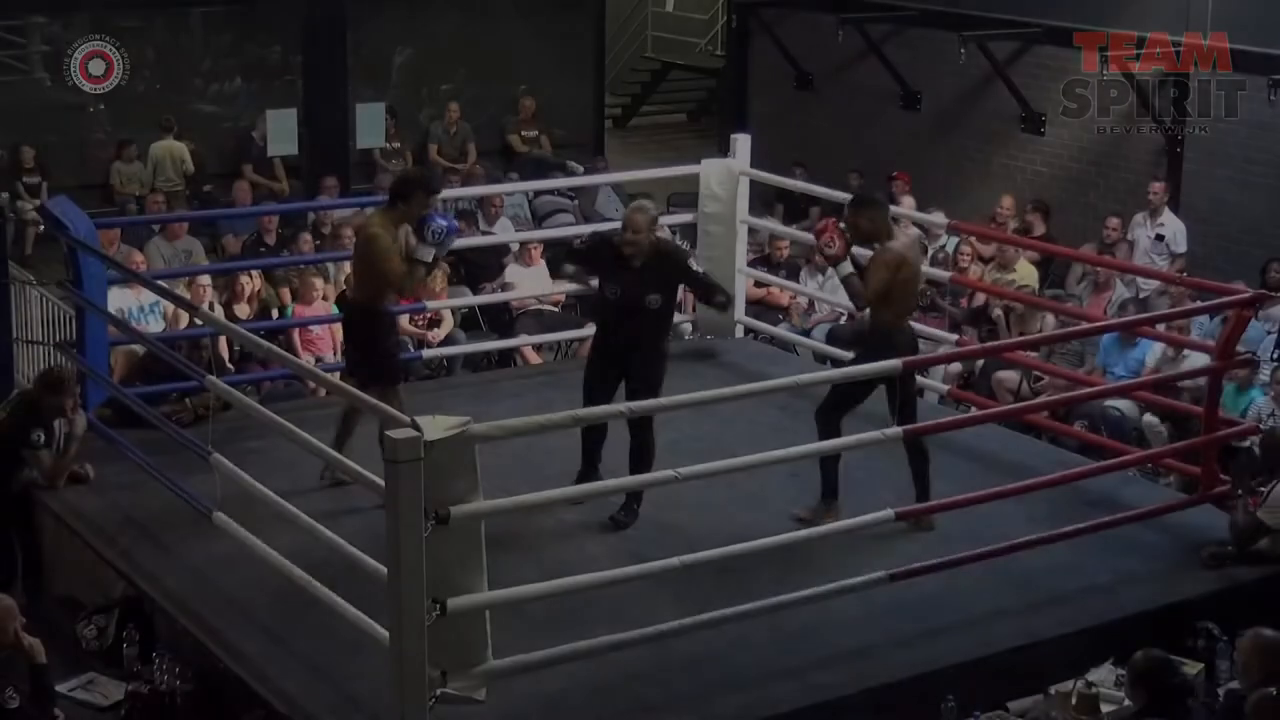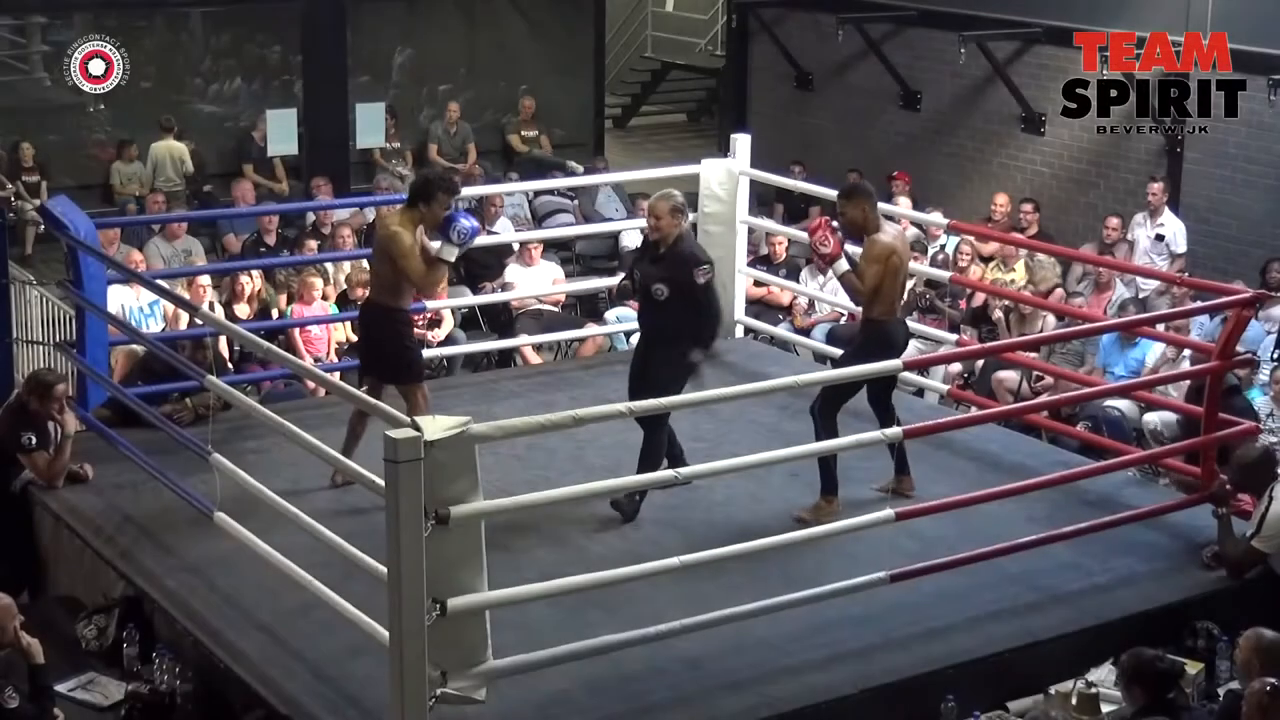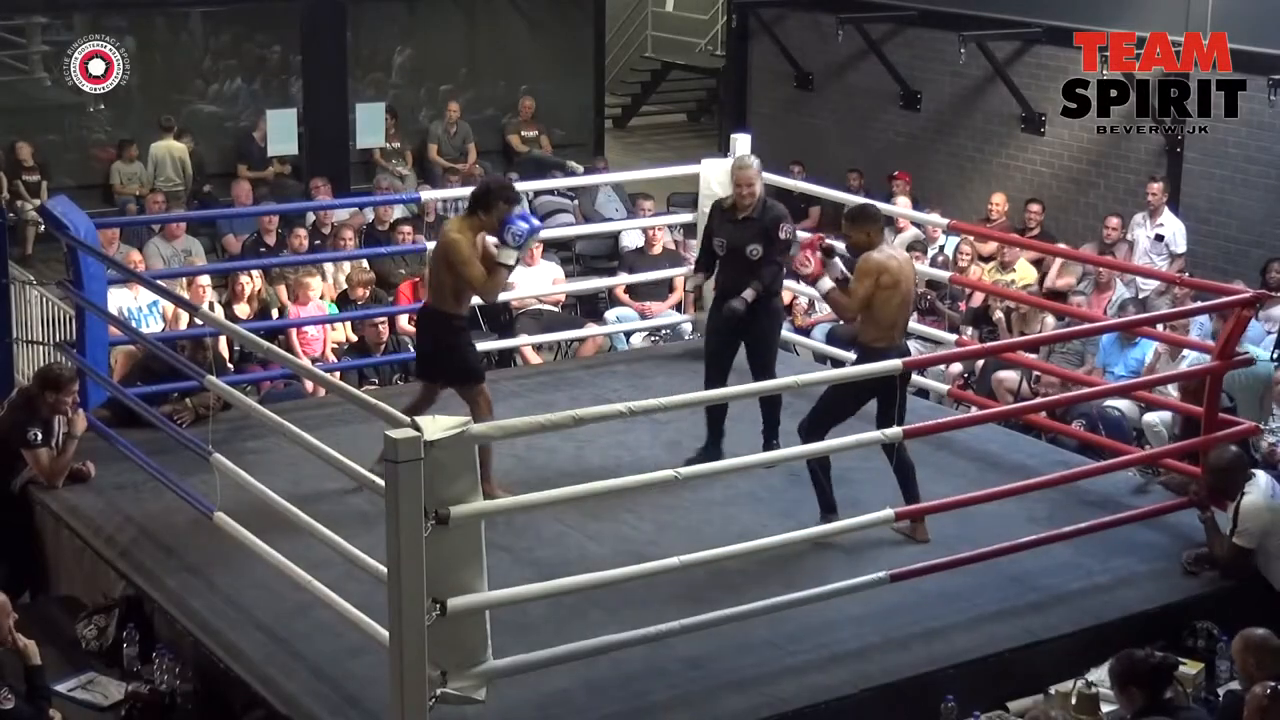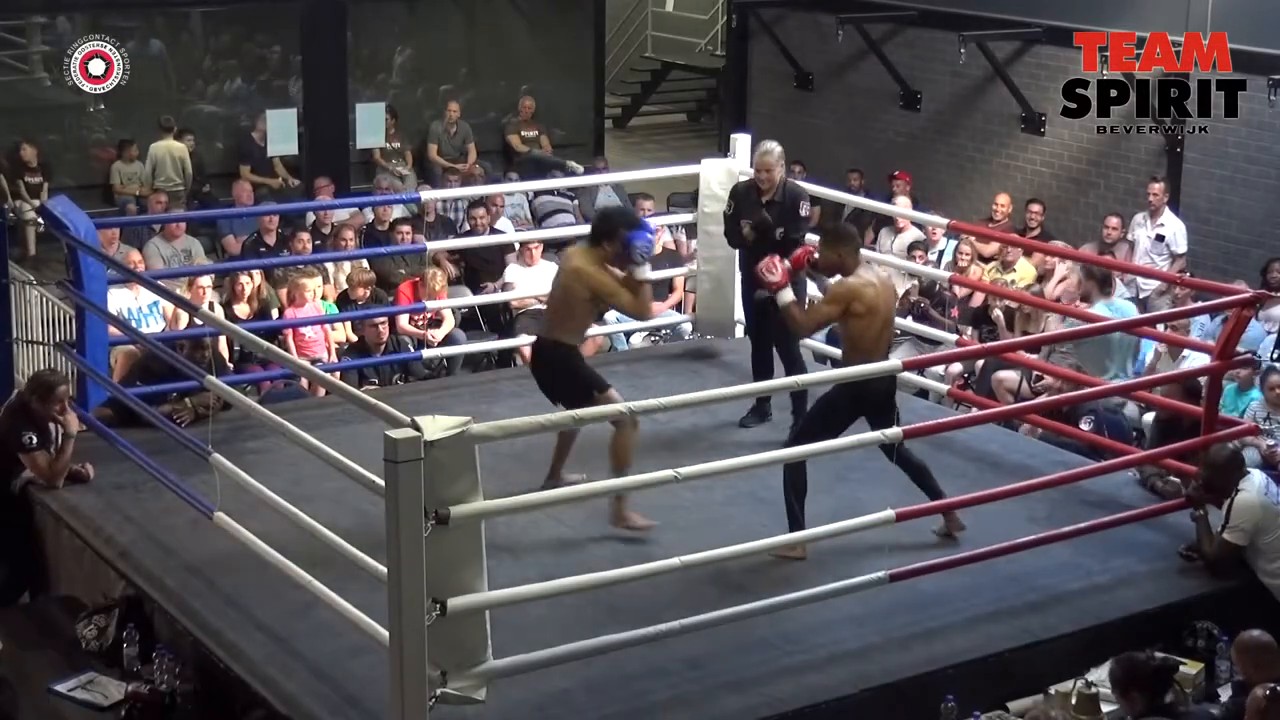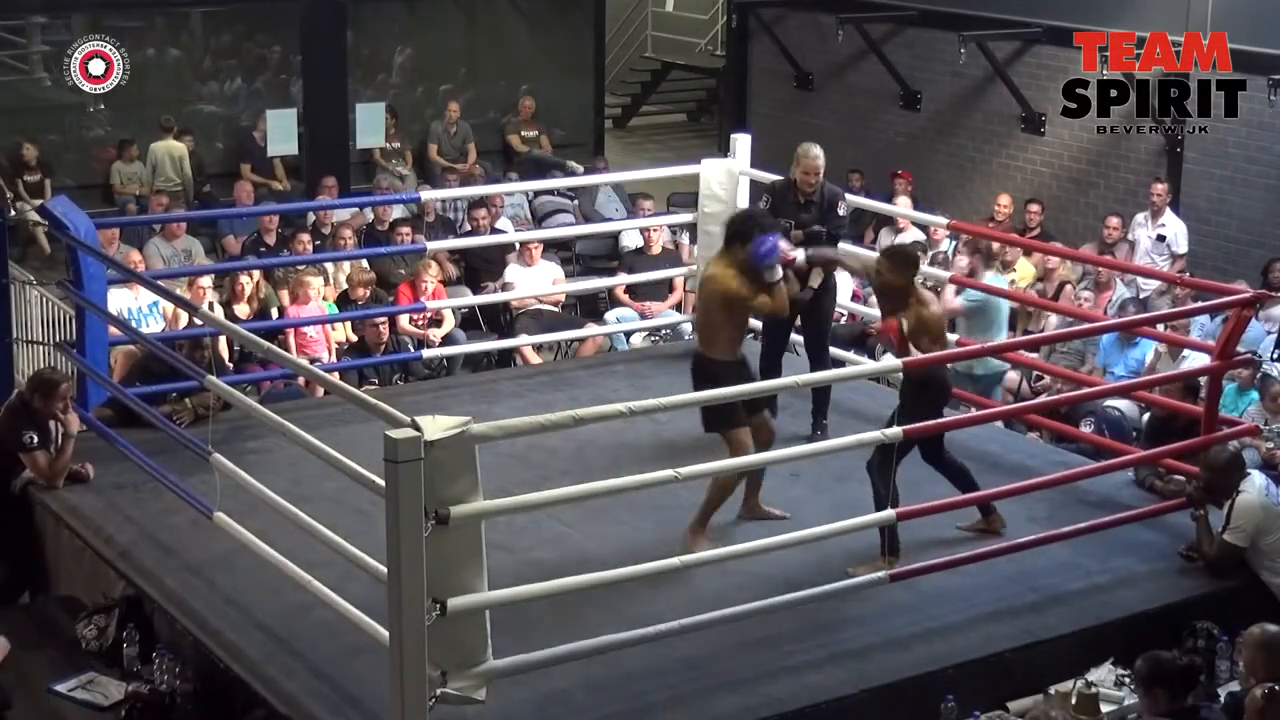
dt=0.7s
person 1, frame 1
left shoulder: (890, 253)
right shoulder: (907, 243)
left elbow: (862, 299)
right elbow: (873, 284)
left wrist: (839, 262)
right wrist: (848, 256)
left hip: (883, 343)
right hip: (902, 339)
left knee: (828, 414)
right knee: (907, 425)
left ankle: (828, 504)
person 1, frame 2
left shoulder: (880, 244)
right shoulder: (894, 231)
left elbow: (859, 294)
right elbow: (864, 276)
left wrist: (833, 259)
right wrist: (839, 252)
left hip: (877, 335)
right hip: (894, 329)
left knee: (823, 408)
right knee: (882, 403)
left ankle: (828, 500)
right ankle: (903, 478)
person 1, frame 3
left shoulder: (872, 261)
right shoulder: (902, 258)
left elbow: (849, 311)
left wrist: (818, 278)
right wrist: (832, 263)
left hip: (873, 360)
right hip: (899, 355)
left knee: (811, 430)
right knee: (892, 440)
left ankle: (829, 517)
right ankle: (917, 523)
person 1, frame 4
left shoulder: (847, 288)
right shoulder: (881, 278)
left elbow: (803, 326)
left wrist: (780, 288)
right wrist: (814, 271)
left hip: (856, 383)
right hip: (884, 379)
left knee: (796, 451)
right knee: (896, 449)
left ankle: (794, 541)
right ankle: (950, 517)
person 1, frame 5
left shoulder: (929, 313)
right shoulder: (885, 287)
left elbow: (938, 362)
left wrist: (909, 351)
left hip: (926, 388)
right hip: (916, 383)
left knee: (880, 465)
right knee: (935, 454)
left ankle: (888, 557)
right ankle: (991, 518)
person 2, frame 1
left shoulder: (402, 228)
right shoulder: (377, 234)
left elbow: (414, 272)
right elbow: (406, 289)
left wrist: (432, 251)
left hip: (371, 315)
right hip: (368, 318)
left knee: (362, 395)
right knee: (391, 402)
left ankle: (333, 465)
person 2, frame 2
left shoulder: (411, 226)
right shoulder: (397, 233)
left elbow: (430, 267)
right elbow: (427, 287)
left wrist: (451, 246)
right wrist: (450, 247)
left hip: (377, 314)
right hip: (389, 319)
left knee: (373, 393)
right knee: (418, 401)
left ankle: (341, 467)
person 2, frame 3
left shoulder: (473, 232)
right shoulder: (456, 239)
left elbow: (492, 268)
right elbow: (489, 293)
left wrist: (512, 249)
right wrist: (509, 251)
left hip: (434, 321)
right hip: (445, 325)
left knee: (425, 397)
right knee: (482, 405)
right ankle: (487, 487)
person 2, frame 4
left shoulder: (576, 255)
right shoulder: (594, 275)
left elbow: (621, 288)
right elbow: (642, 311)
left wrist: (634, 271)
right wrist: (642, 269)
left hip: (545, 350)
right hip: (560, 356)
left knee: (577, 410)
right knee: (626, 419)
left ankle: (555, 476)
right ankle: (620, 509)
person 2, frame 5
left shoulder: (735, 266)
right shoulder: (724, 279)
left elbow: (791, 292)
right elbow: (779, 310)
left wrist: (779, 262)
right wrist: (774, 268)
left hip: (734, 363)
right hip: (715, 370)
left knee: (765, 433)
right knee: (742, 455)
left ankle: (751, 505)
right ankle: (696, 532)
person 3, frame 1
left shoulder: (671, 258)
right shoulder: (605, 248)
left elbow: (713, 290)
right elbow: (569, 260)
left wrist: (717, 296)
right wrist: (571, 271)
left hip: (648, 351)
right hip: (606, 344)
left knee: (640, 423)
right knee: (592, 411)
left ankle: (634, 500)
right ankle: (588, 473)
person 3, frame 2
left shoulder: (691, 258)
right shoulder: (651, 244)
left elbow: (710, 313)
right elbow: (637, 275)
left wrist: (696, 356)
right wrist: (627, 284)
left hip: (679, 347)
right hip: (650, 339)
left knee: (655, 414)
right knee: (641, 406)
left ankle: (635, 495)
right ankle: (678, 464)
person 3, frame 3
left shoulder: (776, 216)
right shoulder: (719, 210)
left elbow: (774, 265)
right elbow: (707, 253)
left wrist: (745, 299)
right wrist: (696, 281)
left hip: (763, 308)
right hip: (723, 303)
left knee: (763, 377)
right knee: (714, 374)
left ankle: (772, 441)
right ankle: (712, 445)
person 3, frame 4
left shoulder: (796, 196)
right shoulder: (741, 192)
left elbow: (793, 245)
right elbow: (732, 237)
right wrist: (751, 230)
right hip: (752, 280)
left knee: (788, 348)
right knee: (759, 344)
left ankle: (801, 418)
right ankle: (762, 405)
person 3, frame 5
left shoulder: (834, 198)
right shoulder: (776, 191)
left elbow: (829, 246)
left wrist: (810, 287)
right wrist: (802, 235)
left hip: (819, 286)
left knee: (818, 353)
right knee: (771, 346)
left ankle: (820, 421)
right ankle: (768, 405)
person 4, frame 1
left shoulder: (38, 403)
right shoulder: (28, 421)
left elbow: (52, 458)
right elbow: (55, 479)
left wrist: (74, 467)
right wrist: (76, 435)
left knee: (32, 554)
person 4, frame 2
left shoulder: (43, 412)
right shoulder: (19, 425)
left elbow: (49, 456)
right elbow: (53, 480)
left wrist: (72, 468)
right wrist: (68, 433)
left knee: (27, 558)
person 4, frame 3
left shoulder: (42, 406)
right shoulder: (25, 421)
left elbow: (51, 458)
right elbow: (53, 478)
left wrist: (74, 467)
right wrist: (74, 434)
left knee: (28, 559)
right knee: (20, 564)
person 4, frame 4
left shoulder: (42, 412)
right shoulder: (20, 425)
left elbow: (51, 461)
right elbow: (53, 479)
left wrist: (73, 469)
right wrist: (70, 434)
left knee: (26, 560)
right knee: (21, 566)
person 4, frame 5
left shoulder: (42, 412)
right shoulder: (21, 424)
left elbow: (51, 462)
right elbow: (53, 479)
left wrist: (74, 470)
right wrist: (70, 434)
left knee: (27, 561)
right knee: (22, 568)
